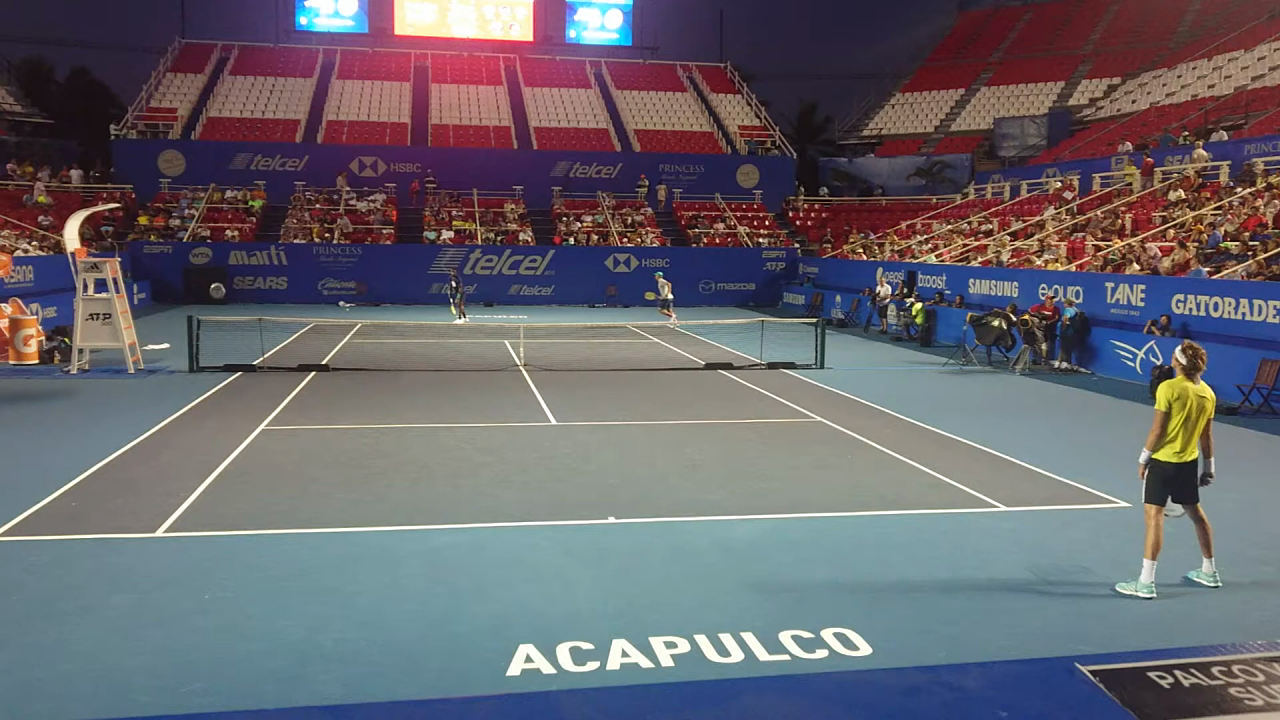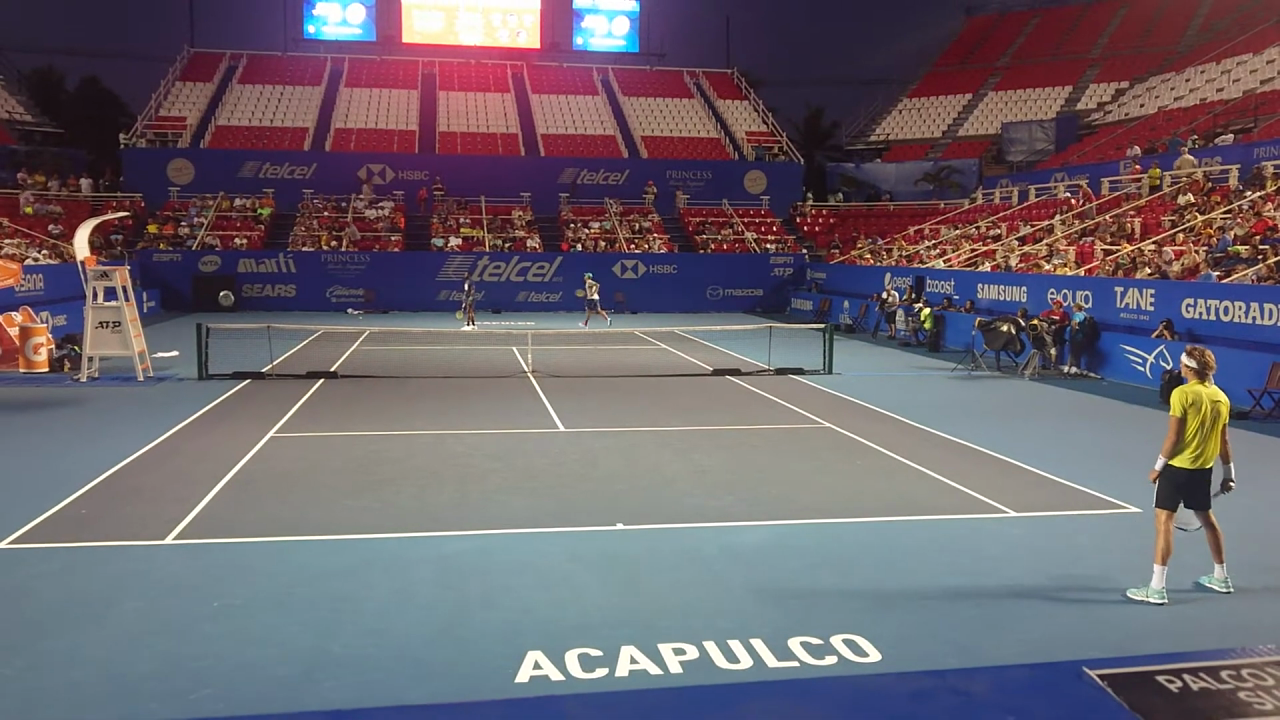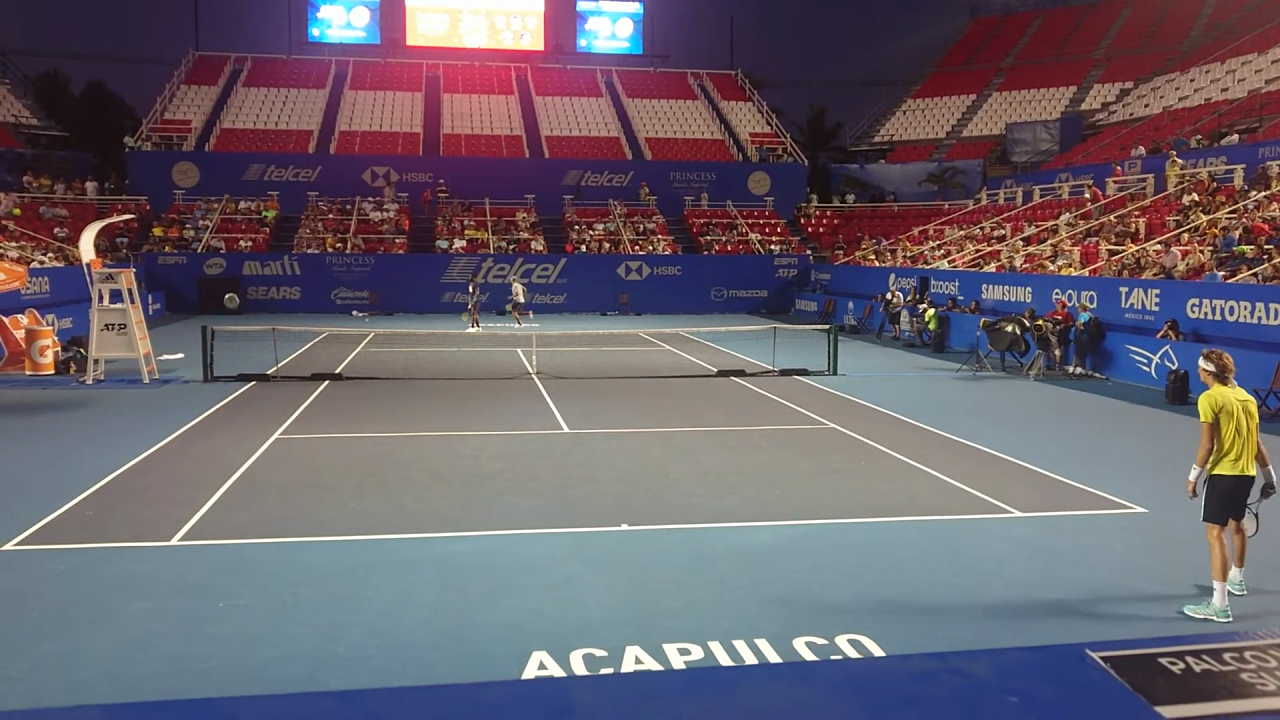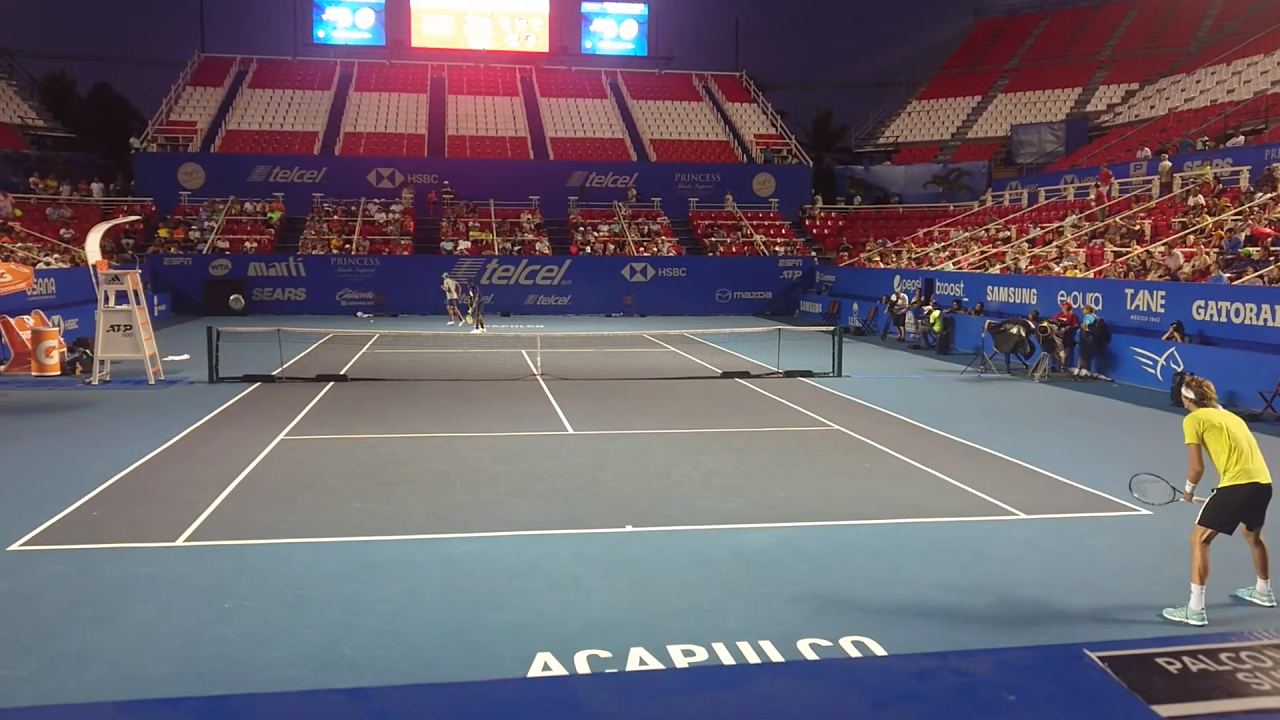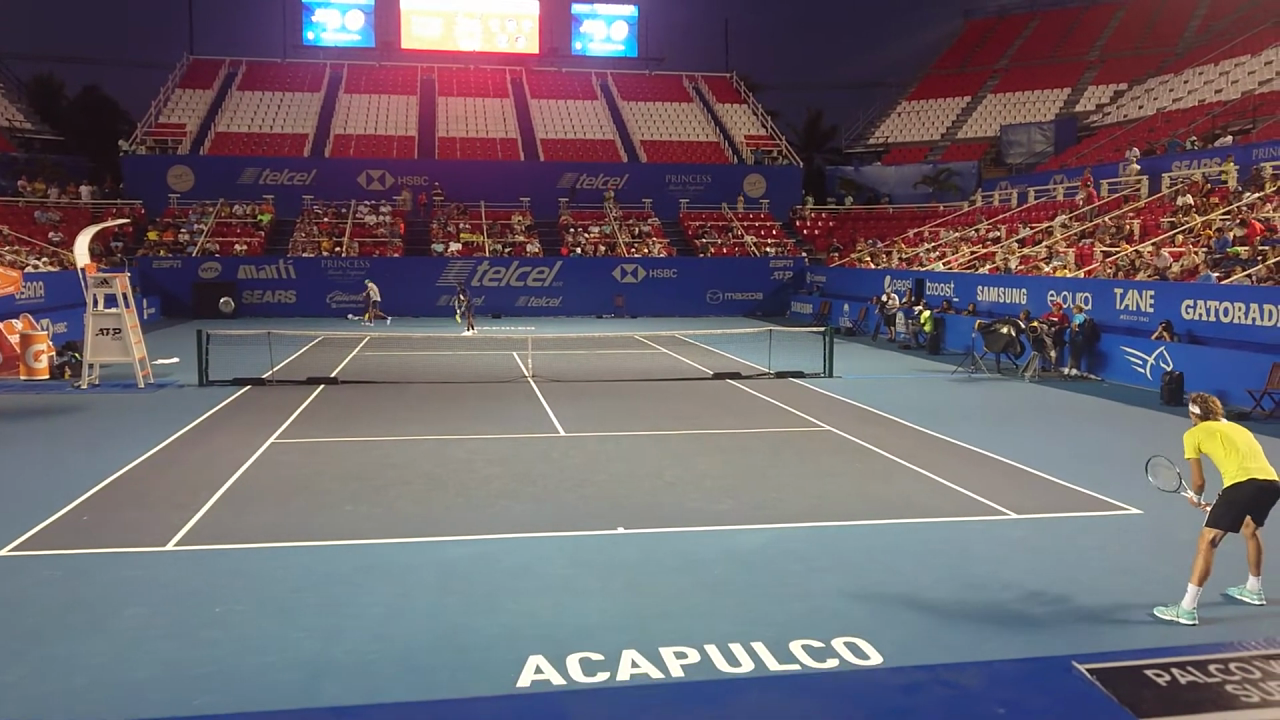
dt=1s
person 1, frame 1
left shoulder: (1168, 388)
right shoulder: (1208, 393)
left elbow: (1157, 430)
right elbow: (1206, 435)
left wrist: (1143, 459)
right wrist: (1208, 467)
left hip: (1163, 462)
right hip: (1189, 463)
left knee: (1154, 517)
right knee: (1196, 513)
left ankle: (1146, 582)
right ankle: (1209, 571)
person 1, frame 2
left shoulder: (1182, 394)
right shoulder: (1221, 397)
left elbow: (1173, 437)
right elbow: (1224, 441)
left wrist: (1158, 466)
right wrist: (1229, 473)
left hip: (1178, 467)
right hip: (1204, 469)
left knee: (1164, 522)
right knee: (1207, 519)
left ankle: (1157, 588)
right ankle: (1221, 578)
person 1, frame 3
left shoulder: (1209, 398)
right shoulder: (1246, 397)
left elbow: (1207, 445)
right elbow: (1256, 442)
left wrist: (1193, 477)
right wrist: (1269, 477)
left hip: (1222, 473)
right hip: (1246, 473)
left knee: (1215, 534)
right knee: (1234, 525)
left ankle: (1219, 605)
right ankle: (1236, 577)
person 1, frame 4
left shoulder: (1193, 419)
right shoulder: (1229, 416)
left elbow: (1197, 467)
left wrist: (1189, 490)
right wrist: (1218, 500)
left hip: (1238, 484)
right hip: (1263, 483)
left knee: (1199, 538)
right knee: (1253, 535)
left ankle: (1196, 609)
right ankle: (1264, 591)
person 1, frame 5
left shoulder: (1193, 434)
right shoulder: (1238, 428)
left elbow: (1199, 481)
left wrist: (1196, 499)
right wrist: (1224, 506)
left hip: (1243, 484)
left knee: (1207, 542)
right knee: (1250, 529)
left ankle: (1187, 609)
right ankle: (1254, 589)
